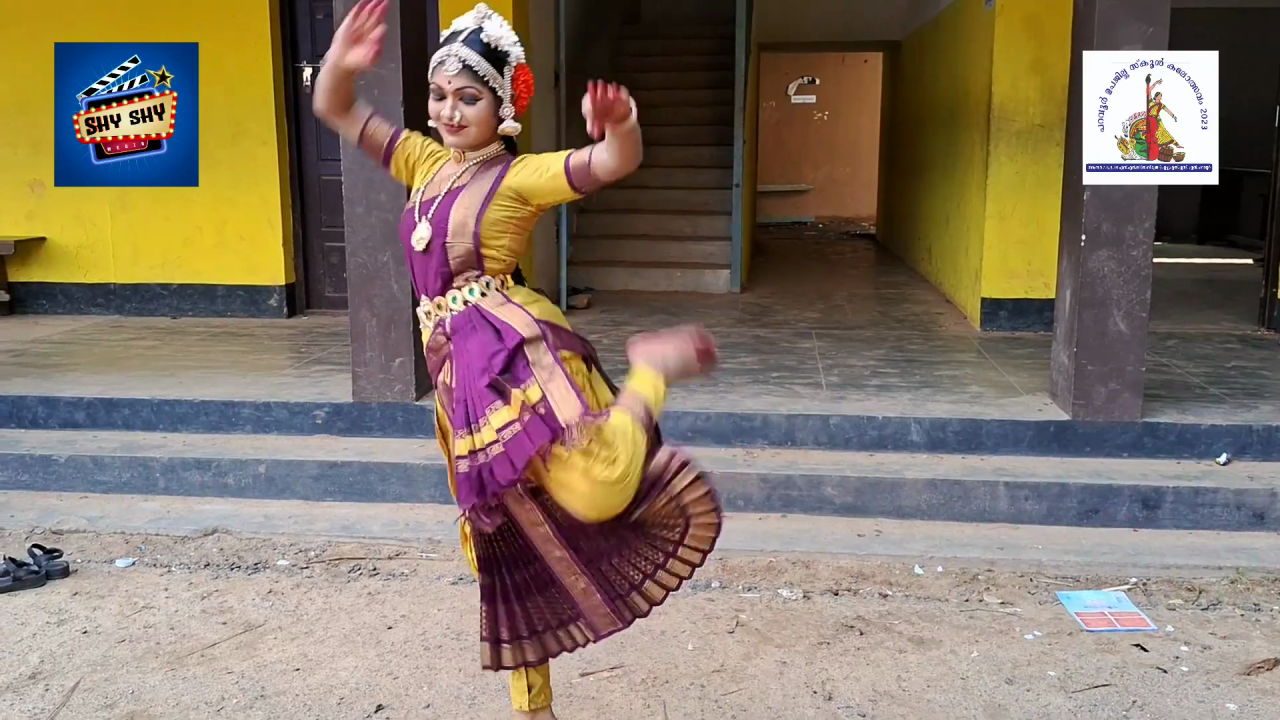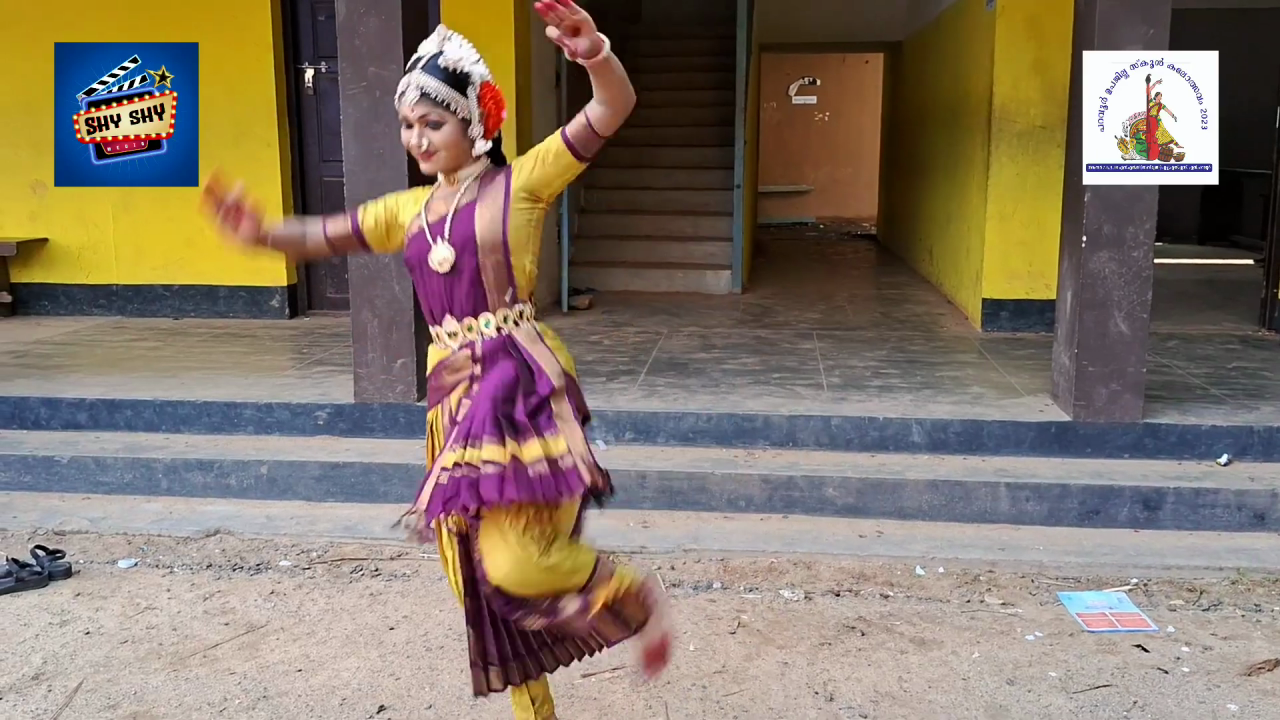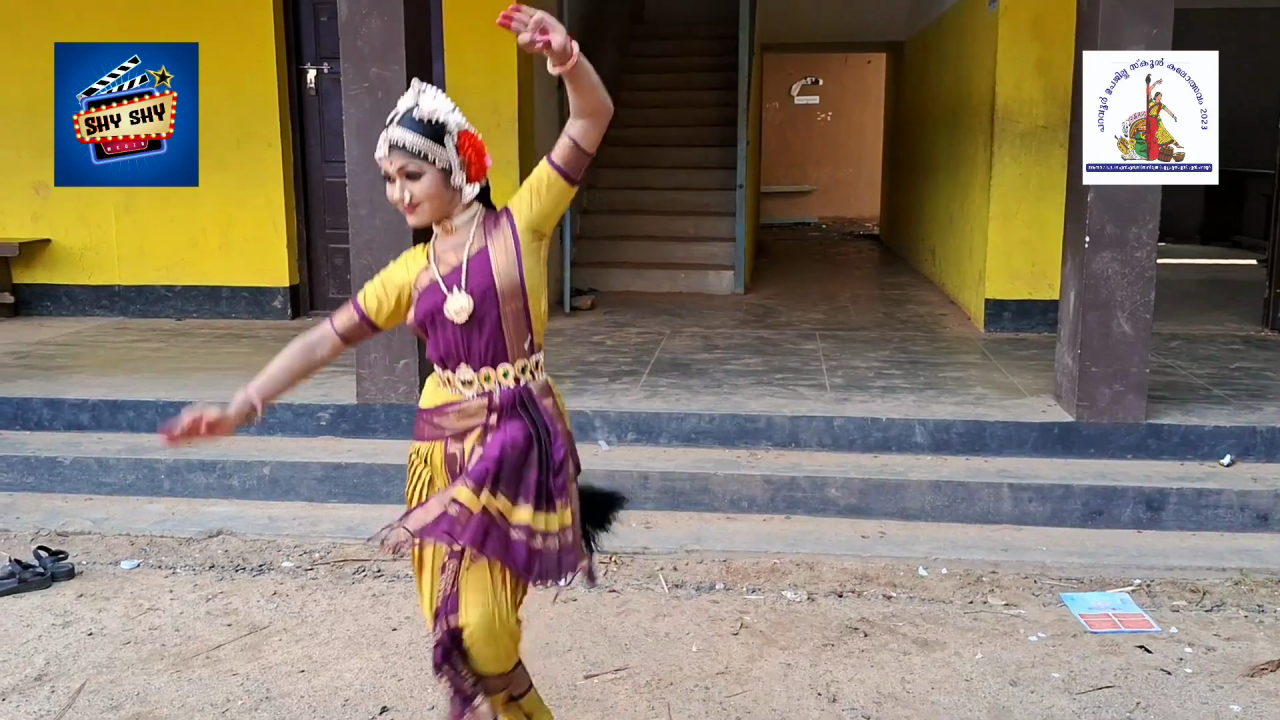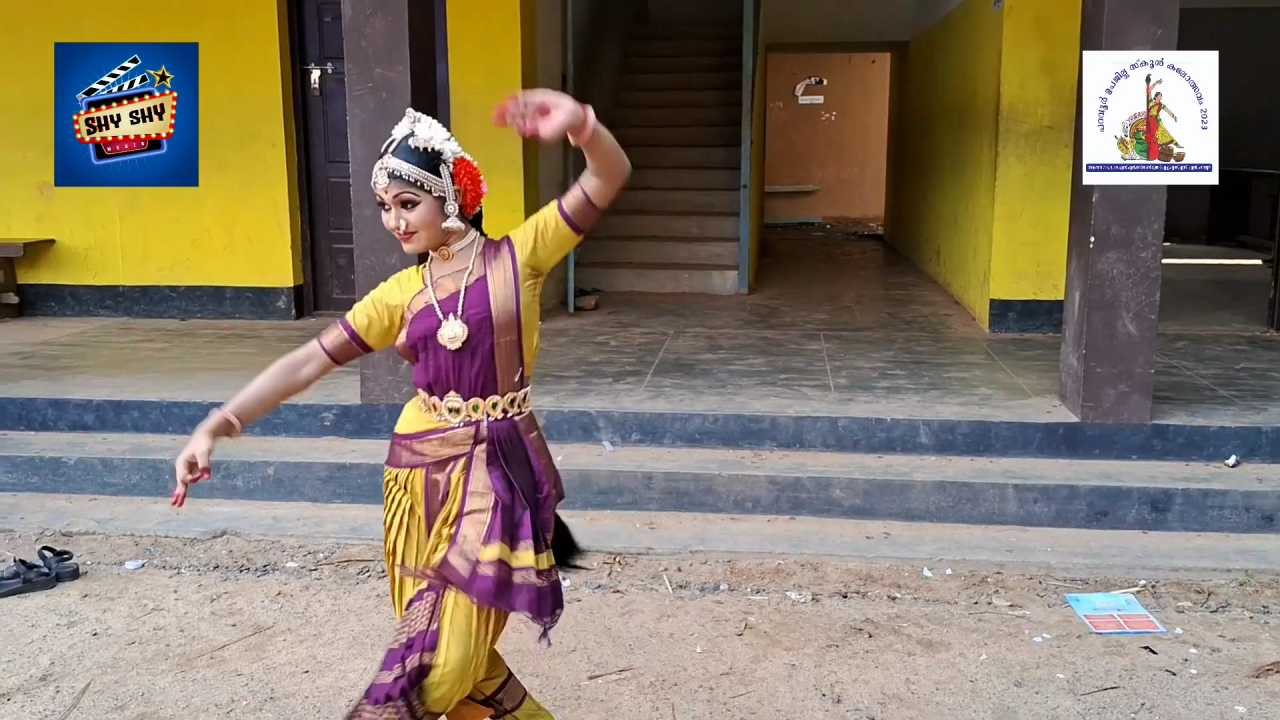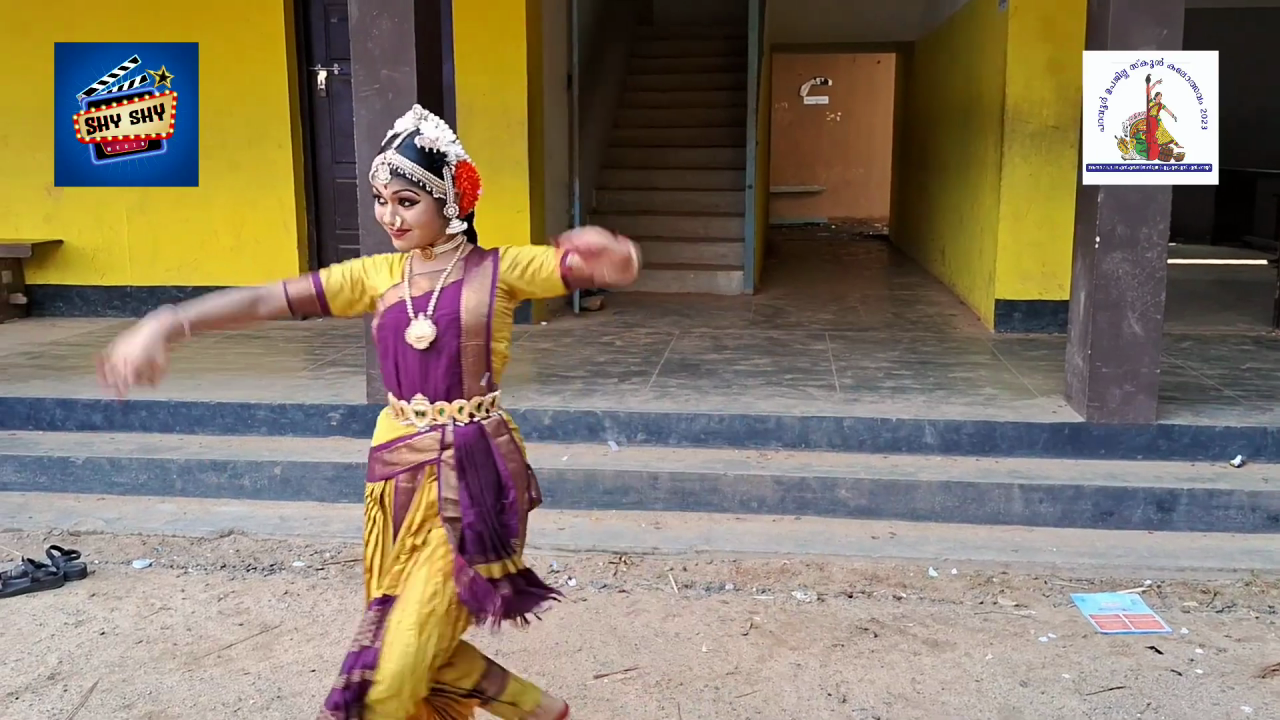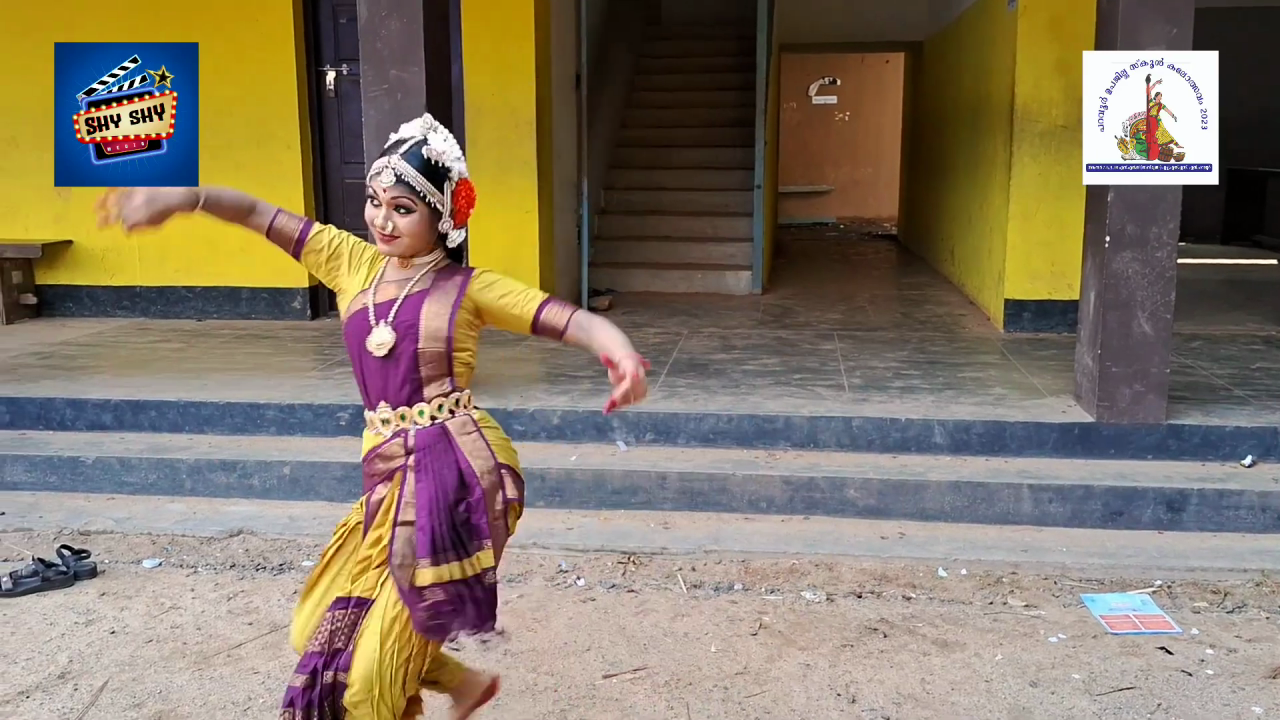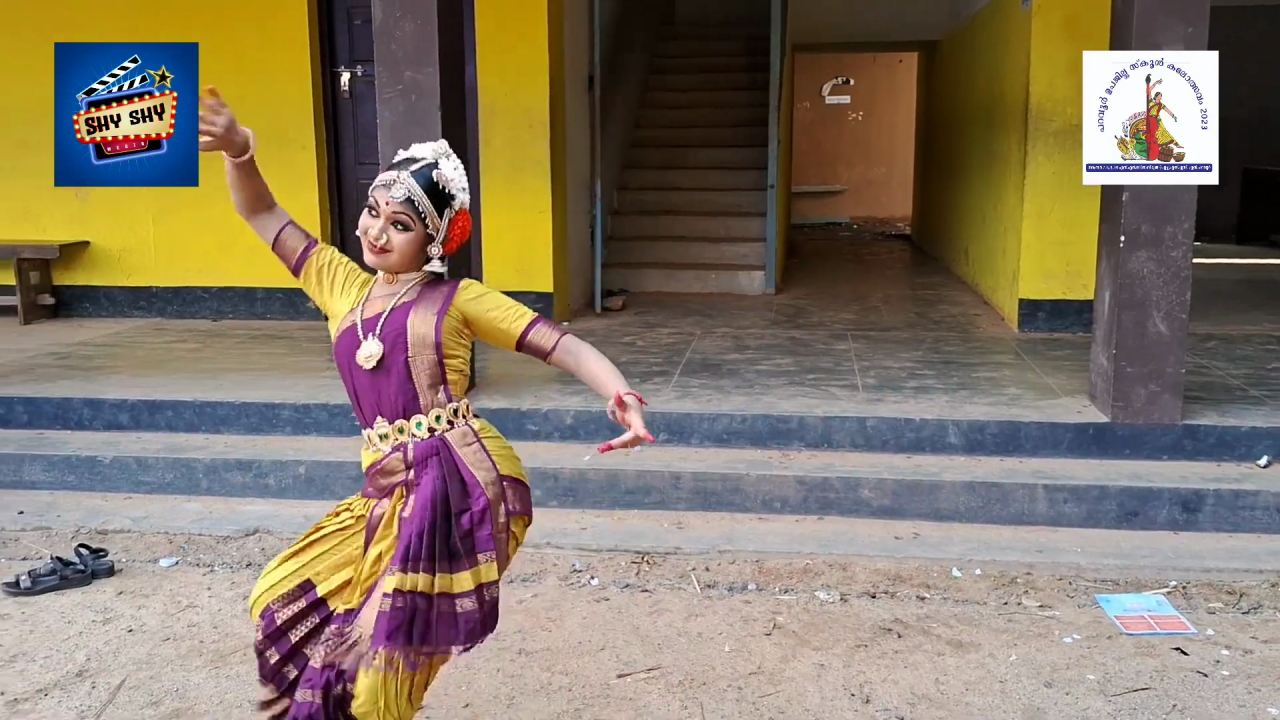
dt=0.1s
person 1, frame 1
left shoulder: (519, 178)
right shoulder: (430, 164)
left elbow: (613, 162)
right elbow: (336, 110)
left wrist: (619, 127)
right wrist: (343, 60)
left hip: (509, 351)
right hip: (461, 370)
left knee: (598, 492)
right knee: (505, 543)
left ankle: (653, 368)
person 1, frame 2
left shoulder: (528, 182)
right shoulder: (415, 209)
left elbow: (611, 113)
right elbow: (314, 240)
right wrist: (258, 230)
left hip: (518, 386)
right hip: (456, 400)
left knee: (516, 566)
right knee: (482, 584)
left ankle: (628, 594)
person 1, frame 3
left shoulder: (521, 222)
right shoulder: (410, 272)
left elbow: (592, 120)
right elbow: (320, 343)
left wrist: (566, 58)
right wrist: (237, 411)
left hip: (515, 436)
right hip: (442, 443)
left knee: (480, 624)
right knee: (456, 615)
person 1, frame 4
left shoulder: (517, 254)
right shoulder: (402, 294)
left elbow: (608, 178)
right elbow: (306, 363)
left wrist: (578, 124)
right wrist: (214, 428)
left hip: (499, 472)
right hip: (424, 472)
left knee: (447, 658)
right knee: (440, 647)
person 1, frame 5
left shoulder: (500, 268)
right shoulder: (377, 278)
left elbow: (613, 264)
right elbow: (267, 299)
left wrist: (610, 252)
right wrist: (167, 322)
left hip: (469, 479)
right hip: (398, 479)
right knee: (416, 651)
person 1, frame 6
left shoulder: (472, 289)
right shoulder: (364, 266)
left elbow: (580, 323)
right elbow: (259, 215)
left wrist: (621, 352)
right wrist: (178, 197)
left hip: (453, 483)
right hip: (385, 490)
right knee: (329, 641)
person 1, frame 7
left shoulder: (457, 299)
right shoulder: (345, 289)
left elbow: (567, 347)
right elbow: (263, 214)
left wrist: (622, 398)
right wrist: (238, 152)
left hip: (461, 494)
right hip: (392, 499)
right knee: (282, 601)
